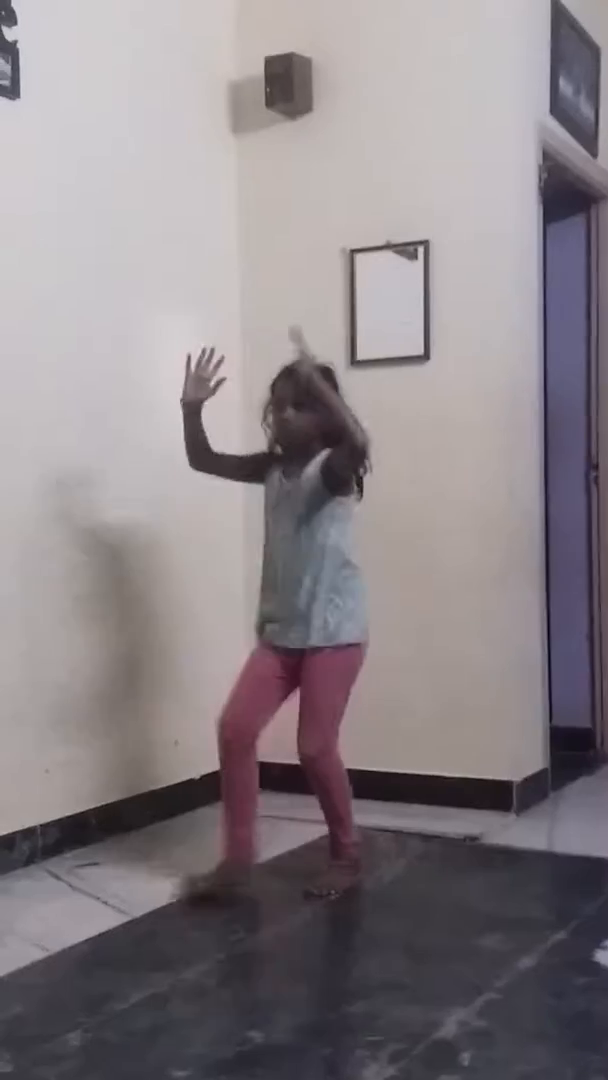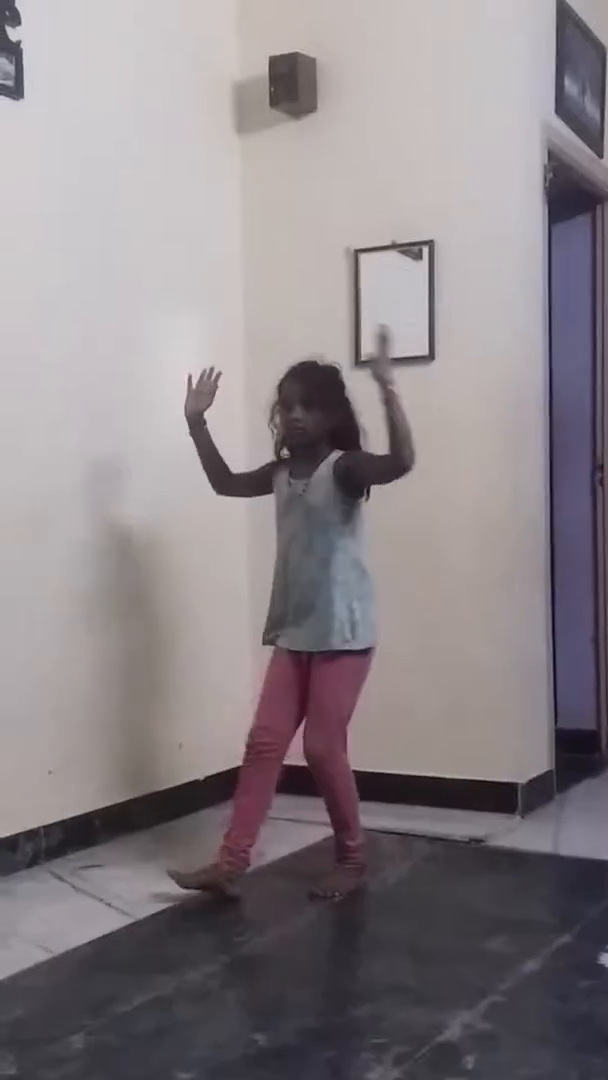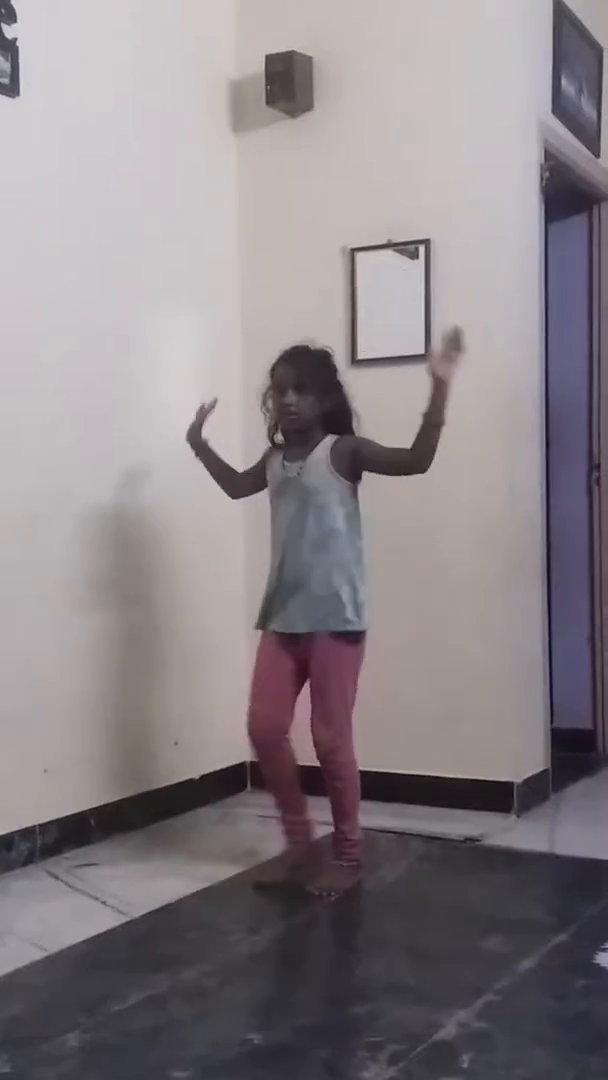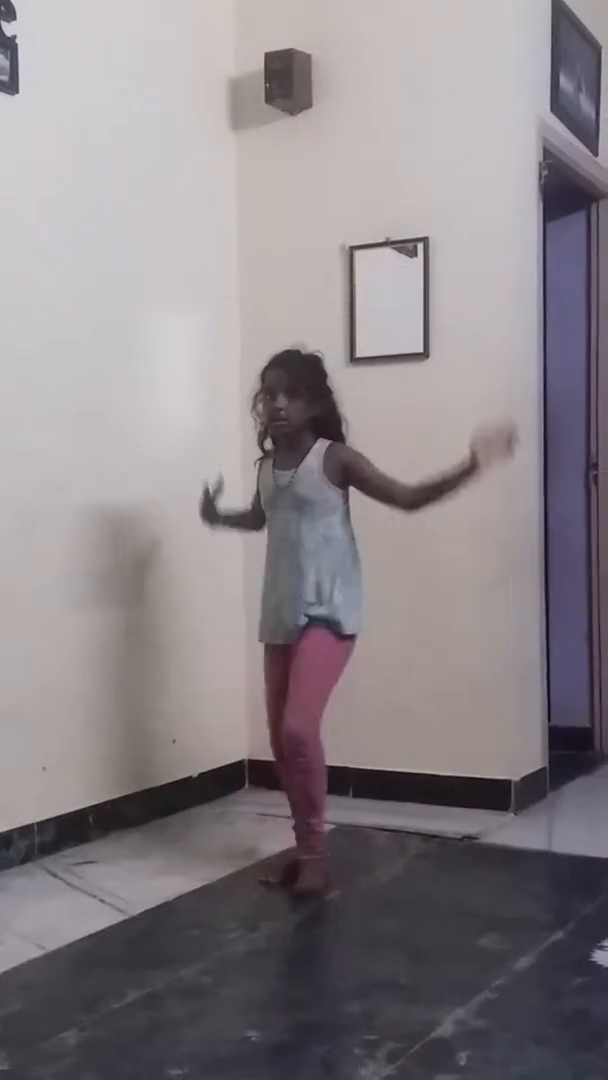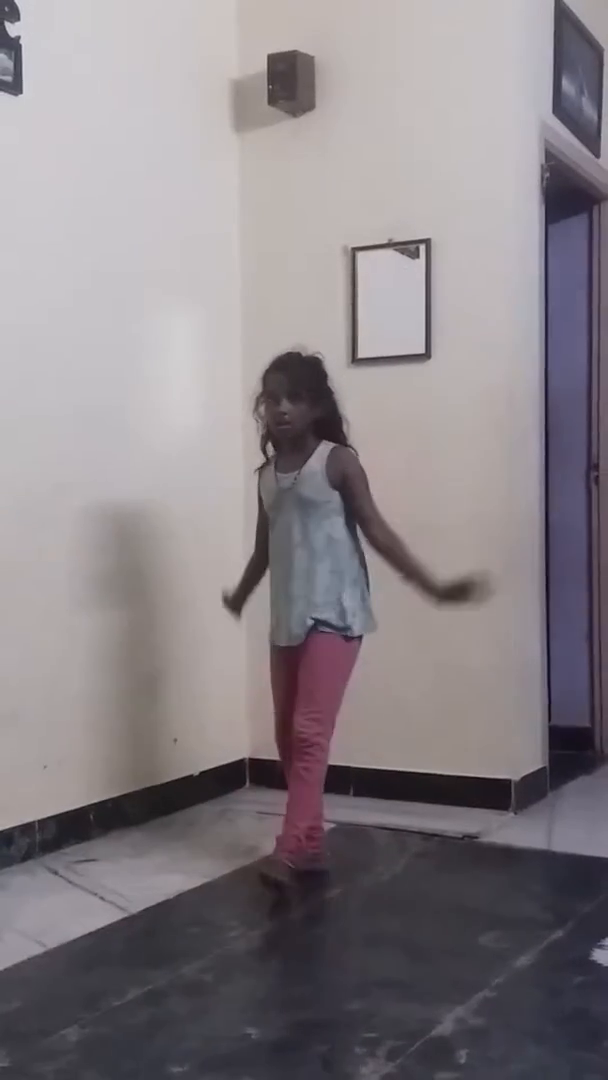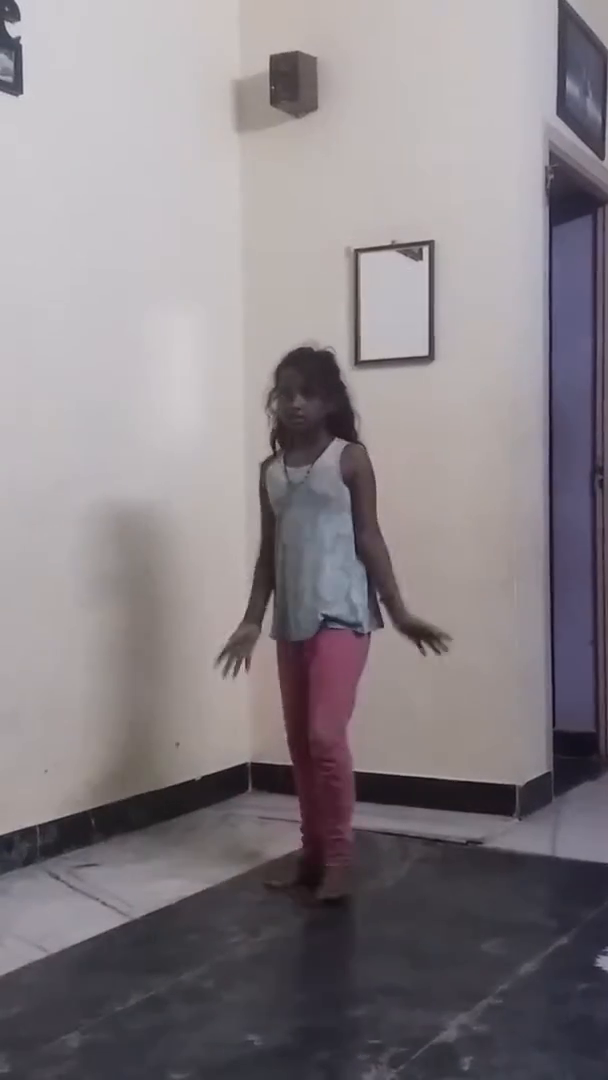
dt=0.2s
person 1, frame 1
left shoulder: (337, 467)
right shoulder: (271, 467)
left elbow: (360, 446)
right elbow: (203, 460)
left wrist: (317, 382)
right wrist: (192, 406)
left hip: (333, 628)
right hip: (281, 629)
left knee: (316, 745)
right knee: (234, 729)
left ankle: (346, 856)
right ankle: (236, 861)
person 1, frame 2
left shoulder: (347, 468)
right shoulder: (280, 472)
left elbow: (402, 460)
right elbow: (225, 483)
left wrist: (386, 386)
right wrist: (197, 420)
left hip: (344, 633)
right hip: (291, 631)
left knee: (324, 749)
right knee: (263, 743)
left ankle: (352, 859)
right ankle: (231, 863)
person 1, frame 3
left shoulder: (342, 451)
right shoulder: (274, 457)
left elbow: (417, 459)
right elbow: (236, 485)
left wrist: (439, 386)
right wrist: (199, 444)
left hip: (336, 616)
right hip: (282, 614)
left knee: (331, 737)
right knee: (265, 727)
left ankle: (347, 856)
right ankle: (300, 846)
person 1, frame 4
left shoulder: (335, 458)
right shoulder: (265, 467)
left elbow: (407, 498)
left wrist: (467, 468)
right wrist: (217, 516)
left hip: (327, 615)
right hip: (280, 619)
left knee: (298, 729)
right knee: (282, 740)
left ankle: (312, 847)
right ankle: (308, 848)
person 1, frame 5
left shoulder: (337, 461)
right shoulder: (266, 473)
left elbow: (377, 533)
left wrist: (432, 586)
right wrist: (242, 592)
left hip: (333, 616)
right hip: (287, 620)
left knee: (309, 733)
right knee: (289, 738)
left ankle: (289, 851)
right ankle: (311, 845)
person 1, frame 6
left shoulder: (350, 458)
right shoulder: (270, 470)
left elbow: (369, 540)
right elbow: (269, 552)
left wrist: (400, 613)
right wrist: (250, 623)
left hip: (341, 616)
right hip: (291, 621)
left knee: (325, 735)
right knee: (299, 742)
left ankle: (338, 857)
right ankle: (314, 850)
